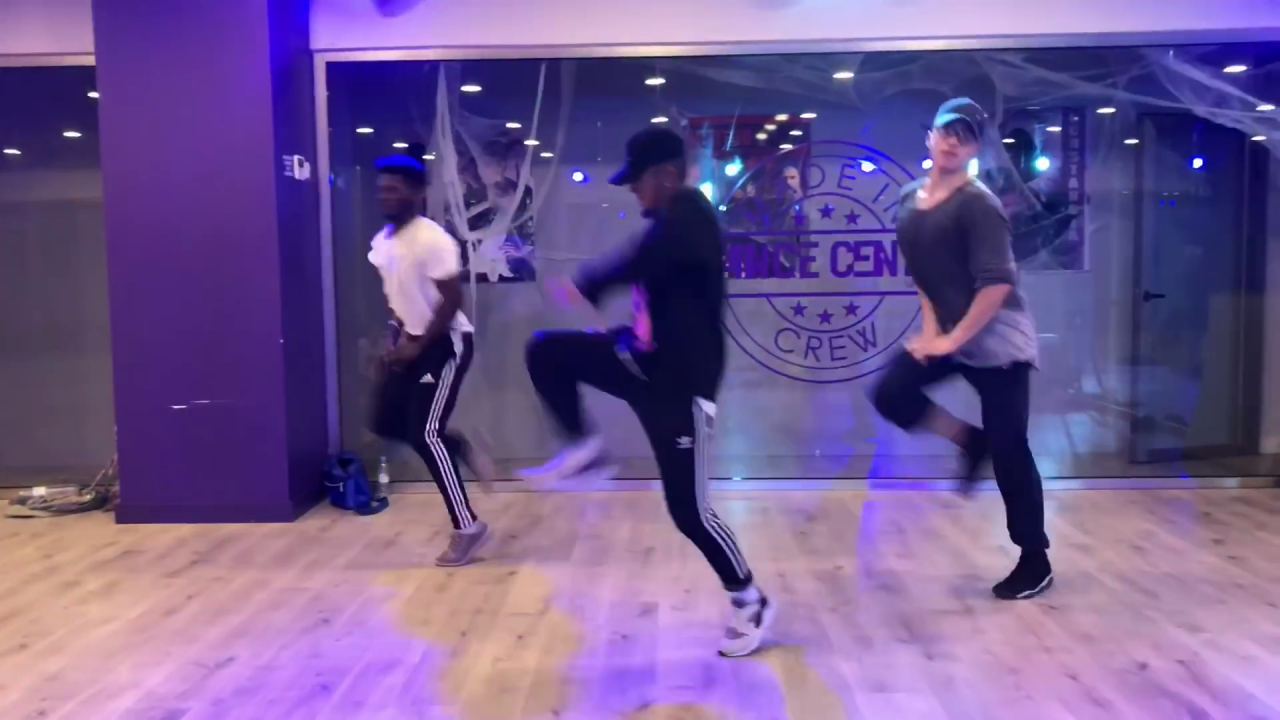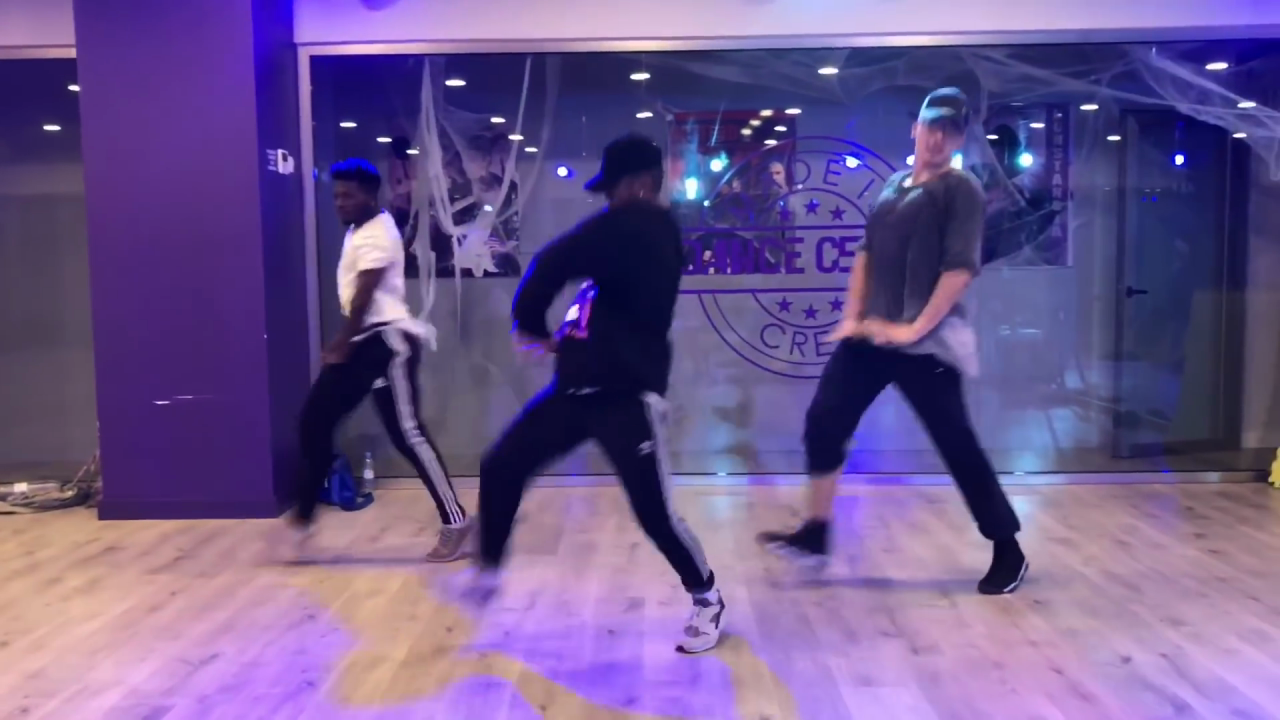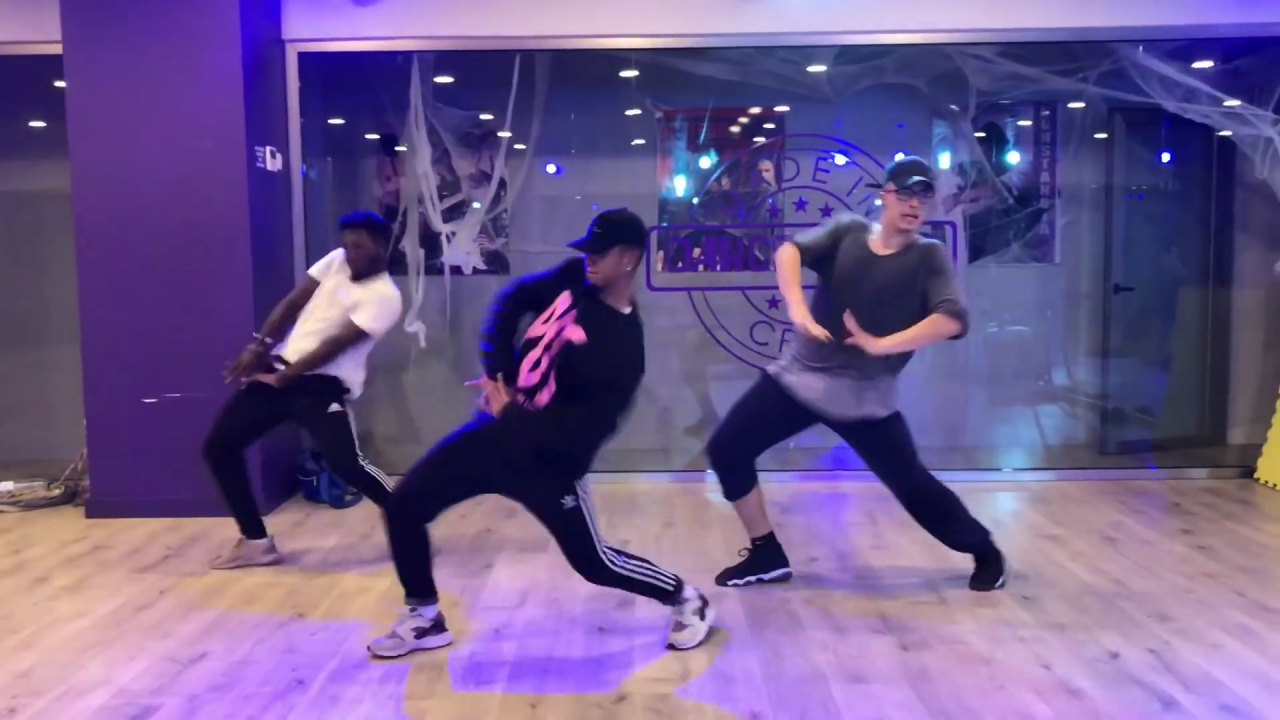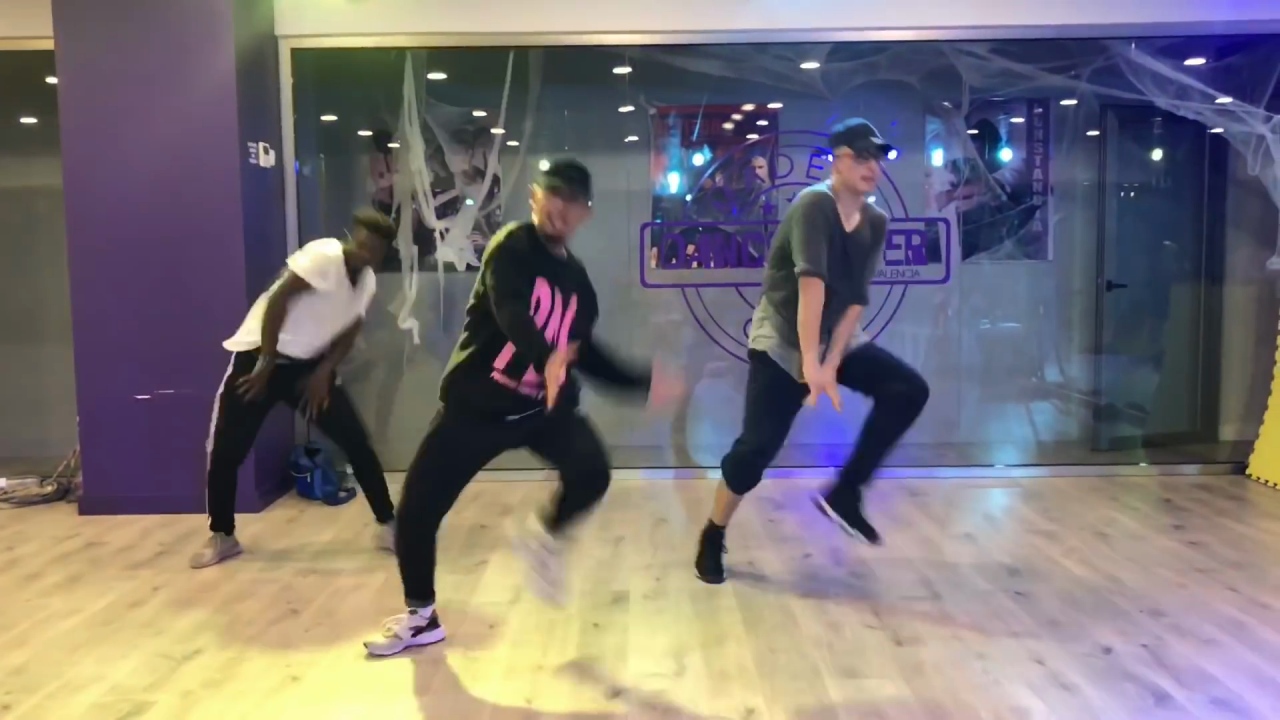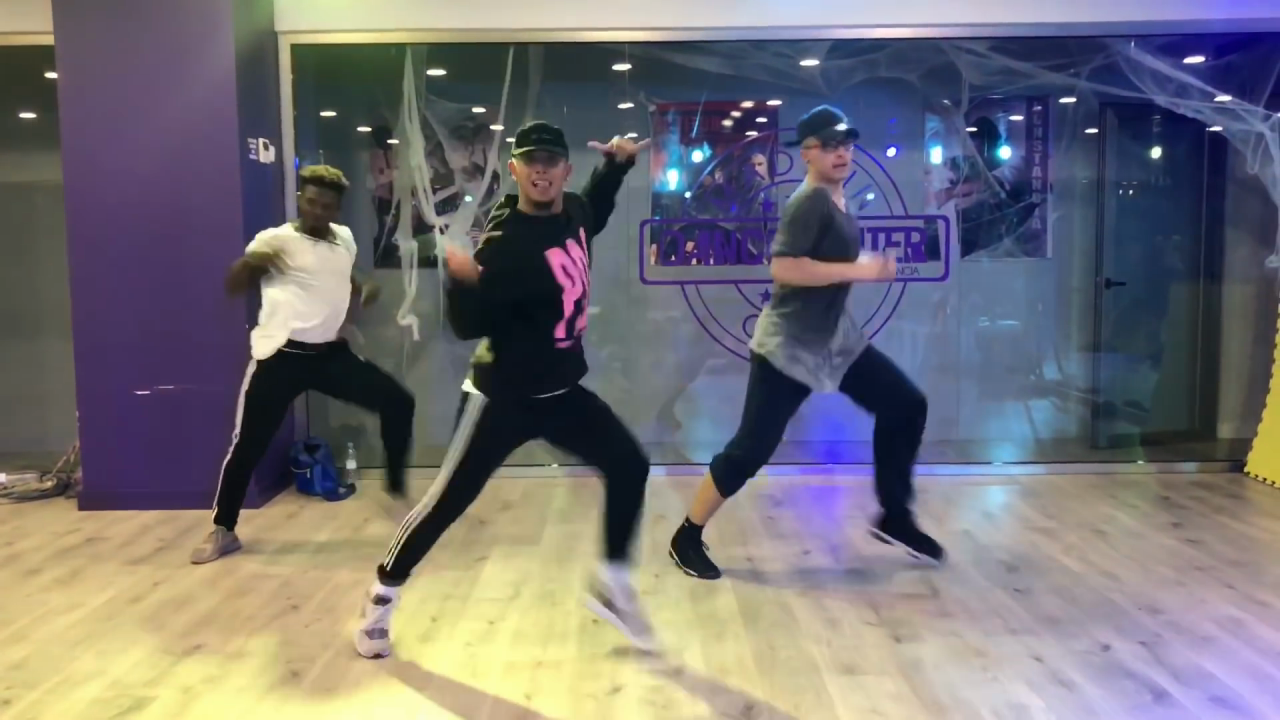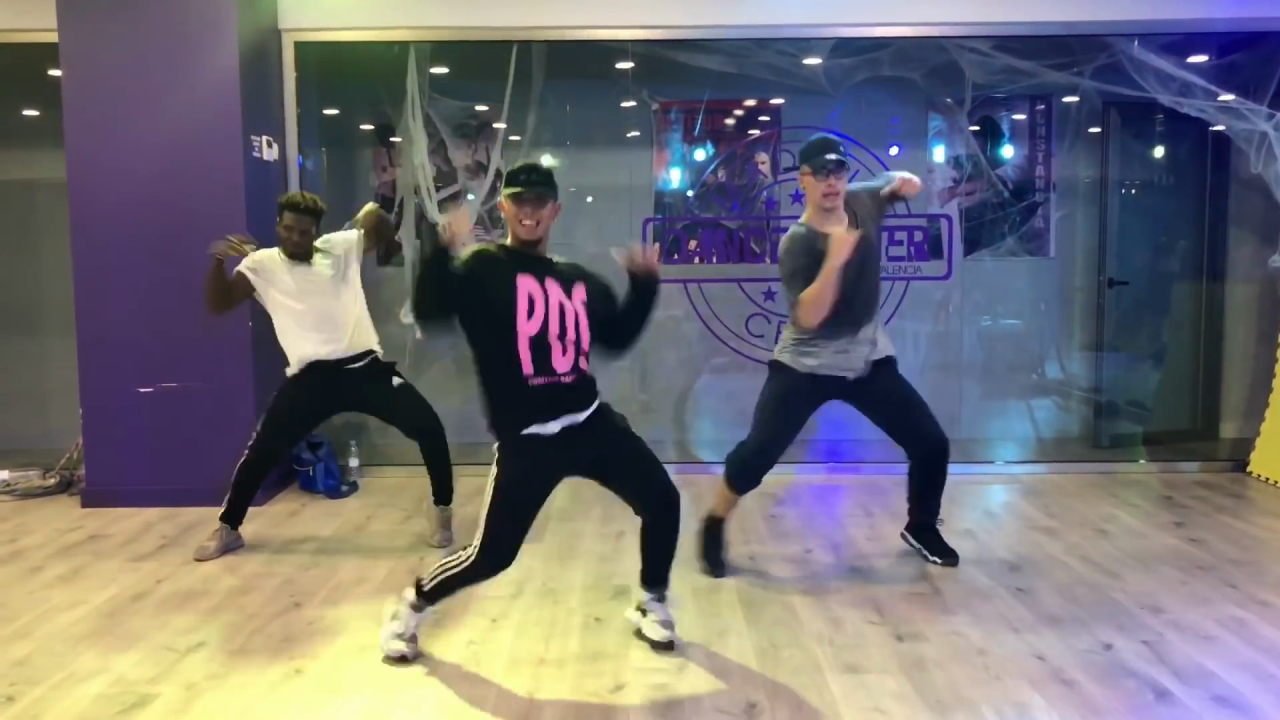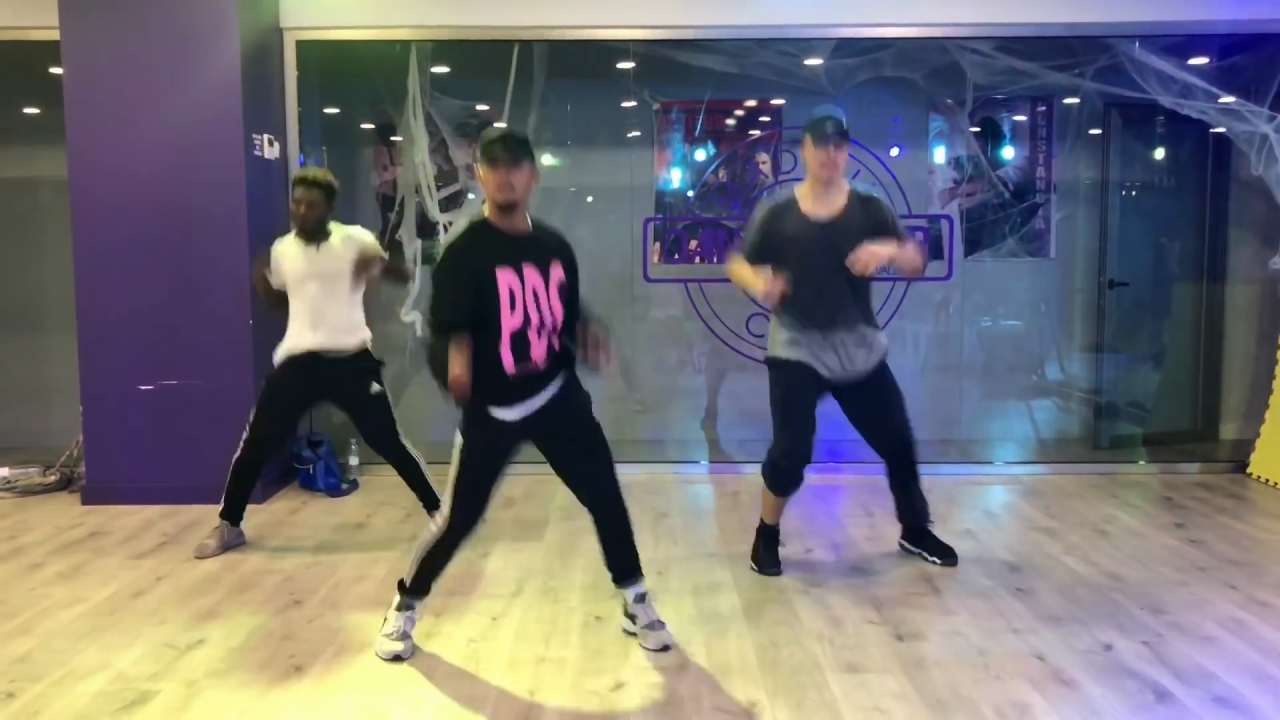
dt=0.2s
person 1, frame 1
left shoulder: (689, 215)
right shoulder: (678, 224)
left elbow: (639, 262)
left wrist: (587, 286)
left hip: (681, 383)
right hip: (642, 361)
left knee: (689, 510)
right knee: (544, 350)
left ankle: (749, 603)
right ankle: (582, 445)
person 1, frame 2
left shoulder: (630, 225)
right shoulder: (659, 232)
left elbow: (554, 261)
left wrist: (529, 319)
right wrist: (567, 340)
left hip: (627, 394)
right hip: (584, 382)
left knee: (656, 518)
right knee: (500, 469)
left ankle: (706, 602)
right ankle: (485, 577)
person 1, frame 3
left shoulder: (624, 342)
right shoulder: (571, 279)
left elbow: (599, 421)
right elbow: (512, 303)
left wrist: (530, 444)
right wrist: (493, 374)
left hip: (544, 455)
right hip: (495, 431)
left knee: (594, 562)
right knee: (403, 508)
left ankle: (687, 603)
right ankle: (424, 621)
person 1, frame 4
left shoulder: (575, 279)
right shoulder: (512, 247)
left elbow: (585, 352)
right elbow: (506, 311)
left wrist: (640, 382)
right wrist: (545, 360)
left hip: (542, 408)
right hip: (474, 406)
left knee: (590, 474)
right knee: (416, 513)
left ankle: (546, 539)
right ankle: (420, 617)
person 1, frame 5
left shoulder: (570, 213)
right shoulder: (506, 241)
right elbow: (467, 324)
left wrist: (614, 165)
right wrist: (462, 280)
left hip: (564, 389)
right hip: (505, 396)
left knee: (630, 466)
right knee: (447, 502)
left ankle: (613, 582)
right ankle: (381, 596)
person 1, frame 6
left shoulder: (578, 281)
right shoulder: (481, 269)
left elbow: (618, 337)
right elbow: (431, 308)
left wrist: (645, 282)
right wrist: (442, 249)
left hip: (589, 420)
right hip: (526, 438)
left knee: (662, 502)
right knee: (492, 554)
left ankle: (652, 607)
right ankle: (410, 608)
person 1, frame 7
left shoulder: (556, 247)
right shoulder: (464, 255)
left elbow: (567, 310)
right elbow: (442, 329)
left wrist: (591, 338)
right wrist: (450, 363)
left hip: (557, 395)
right hip: (491, 411)
left knee: (607, 501)
right knee: (460, 521)
left ankle: (635, 600)
right ankle: (404, 607)
person 2, frame 1
left shoulder: (975, 204)
right shoulder: (910, 198)
left elbow: (998, 282)
left wrist: (956, 336)
right wrist: (930, 319)
left hip: (995, 337)
right hip: (943, 331)
left knee: (1008, 446)
right knee: (890, 395)
left ankle: (1035, 558)
right ankle: (971, 441)
person 2, frame 2
left shoulder: (960, 190)
right shoulder: (894, 187)
left elbow: (962, 268)
left wrist: (913, 327)
right wrist: (853, 312)
left hip: (925, 341)
right hip: (868, 333)
left knee: (960, 447)
right knee: (823, 421)
left ankle: (1008, 551)
right ankle: (815, 533)
person 2, frame 3
left shoulder: (930, 258)
right shoulder: (848, 230)
left elbow: (953, 320)
right elbow: (790, 251)
left wrist: (886, 344)
right wrist: (797, 307)
left hip: (863, 390)
right hip: (799, 376)
left knee: (914, 485)
right knee: (726, 449)
left ankle: (984, 552)
right ankle: (766, 555)
person 2, frame 4
left shoulder: (874, 222)
right shoulder: (814, 204)
left elbow: (856, 299)
right elbow: (810, 280)
left wrist: (833, 361)
right wrist: (809, 359)
left hip: (836, 344)
right hip: (782, 343)
left knee: (909, 390)
right knee: (757, 445)
left ankle: (844, 491)
right ankle: (712, 539)
person 2, frame 5
left shoulder: (841, 202)
right shoulder: (809, 202)
right elbow: (783, 269)
left wrist: (867, 268)
right wrist: (853, 271)
left hip: (837, 342)
right hip: (787, 348)
left knee: (907, 407)
right knee: (749, 450)
left ankle: (895, 517)
right ankle: (687, 538)
person 2, frame 6
left shoulder: (860, 203)
right shoulder: (797, 241)
left elbow: (899, 184)
right elbow: (809, 318)
left wrist: (900, 182)
right wrist: (835, 259)
left hip: (867, 355)
right hip: (802, 360)
left knee: (930, 443)
right knee: (758, 450)
left ankle: (922, 528)
right ankle: (714, 526)
person 2, frame 7
left shoulder: (869, 207)
right shoulder: (777, 213)
left elbow: (916, 262)
right elbow: (739, 263)
left wrist: (888, 252)
right wrist: (757, 282)
left hip: (860, 348)
right hip: (796, 349)
left knee: (897, 444)
right knee: (791, 451)
left ankle: (916, 531)
right ankle: (767, 533)
person 3, frame 1
left shoulder: (432, 240)
right shoulder: (384, 239)
left elbow: (451, 301)
left wrist: (416, 346)
right wrist: (396, 338)
left hip: (444, 343)
right hip: (415, 340)
left knee: (426, 434)
right knee: (386, 422)
left ankle: (467, 529)
right ankle: (463, 451)
person 3, frame 2
left shoulder: (375, 233)
right shoulder: (361, 231)
left elbow: (364, 295)
left wrist: (340, 346)
right wrist: (342, 342)
left hip: (389, 341)
right hip: (362, 342)
left knee: (407, 435)
right knee: (314, 420)
left ankle: (455, 523)
right ankle: (302, 521)
person 3, frame 3
left shoulder: (384, 299)
right shoulder: (336, 261)
left elbow: (336, 345)
right elbow: (294, 303)
left wrist: (279, 378)
right wrist: (258, 346)
left hip: (326, 384)
right hip: (277, 368)
left knee: (348, 464)
right knee: (219, 446)
right ankle: (256, 542)
person 3, frame 4
left shoulder: (367, 284)
right shoulder: (322, 257)
left elbow: (346, 335)
right elbow: (277, 301)
left wrist: (325, 375)
right wrist: (264, 362)
left hip: (307, 365)
right hip: (258, 358)
left knee: (356, 442)
right knee: (224, 451)
left ankle: (388, 524)
right ankle: (222, 537)
person 3, frame 5
left shoulder: (343, 238)
right shoulder: (273, 240)
right elbow: (235, 284)
left wrist: (362, 293)
right wrist: (259, 262)
left hip: (329, 352)
right hip: (280, 356)
left knee: (398, 403)
right knee: (247, 444)
left ankle: (395, 493)
right ankle: (223, 531)
person 3, frame 6
left shoulder: (340, 246)
right shoulder: (261, 264)
left elbow: (384, 234)
right elbow: (217, 304)
left wrist: (375, 219)
right wrist: (217, 262)
left hip: (365, 367)
right hip: (311, 377)
left knee: (429, 430)
right knee: (261, 452)
left ankle: (442, 510)
right ankle: (228, 529)
person 3, frame 7
left shoulder: (356, 240)
right shoulder: (280, 251)
left elbow: (402, 276)
left wrist: (382, 263)
right wrist: (263, 286)
left hip: (351, 361)
right hip: (298, 362)
left knee: (388, 443)
right knee: (257, 445)
left ankle: (436, 510)
right ankle: (228, 525)
